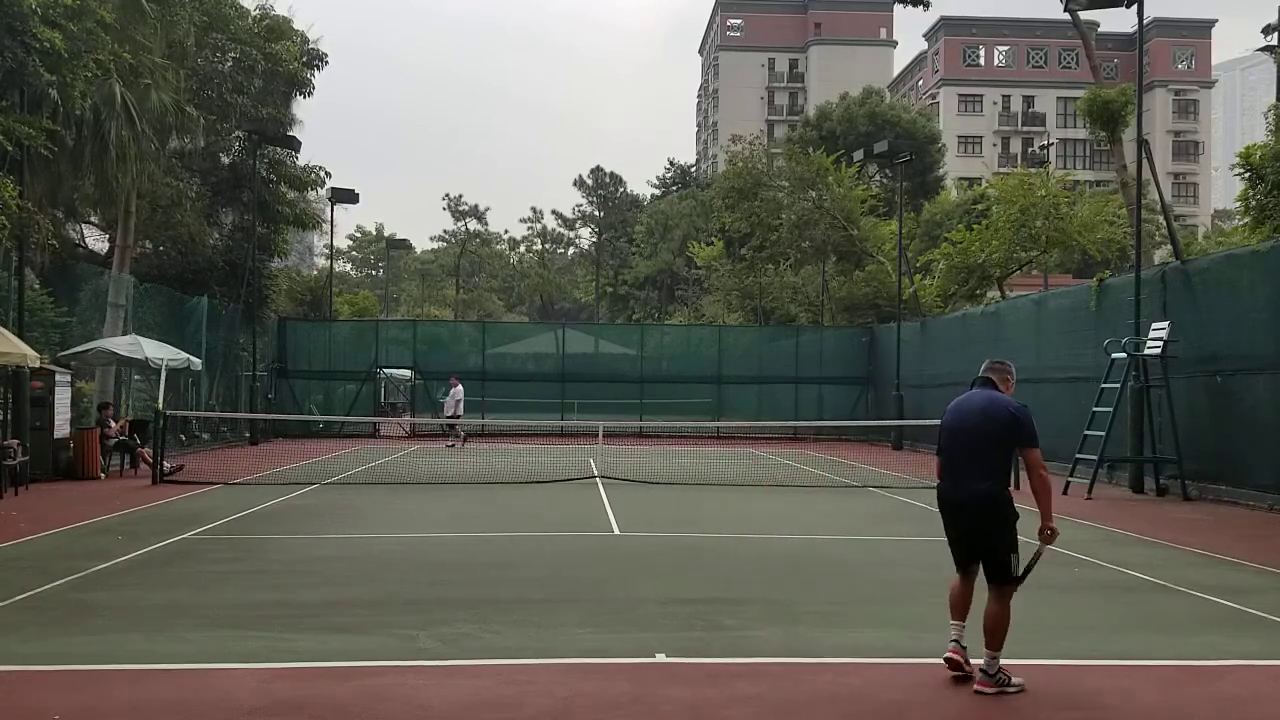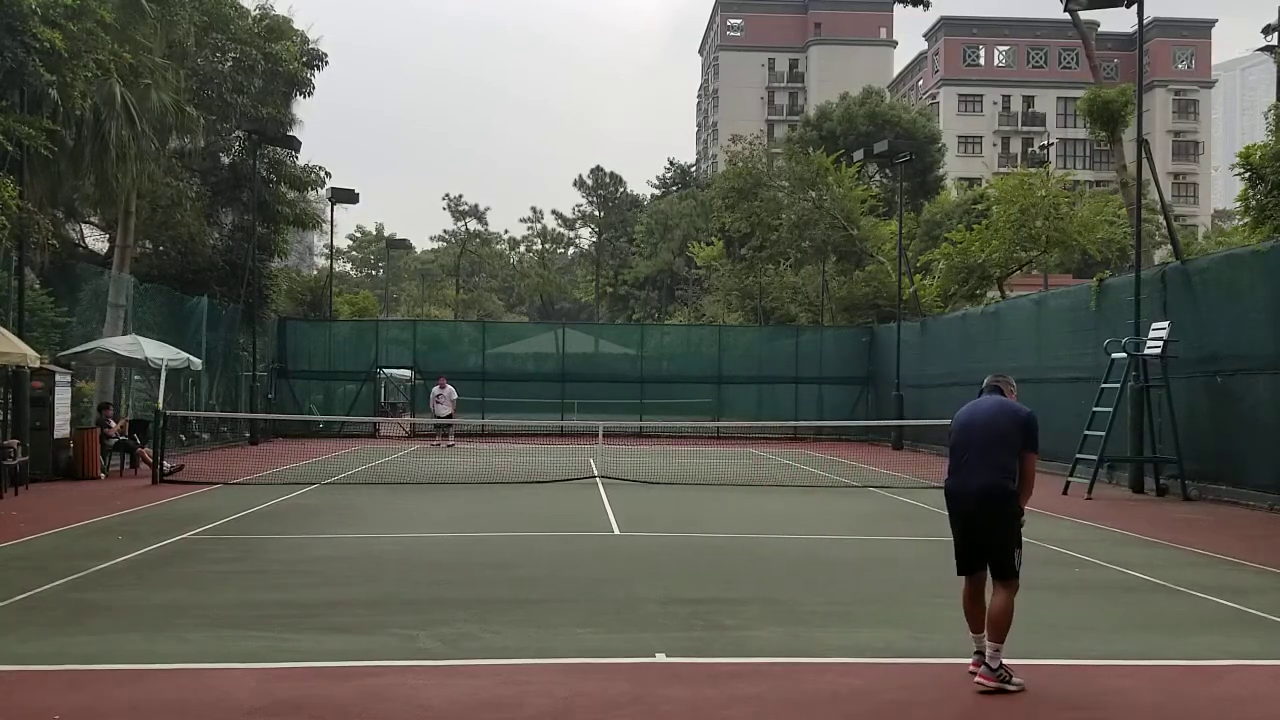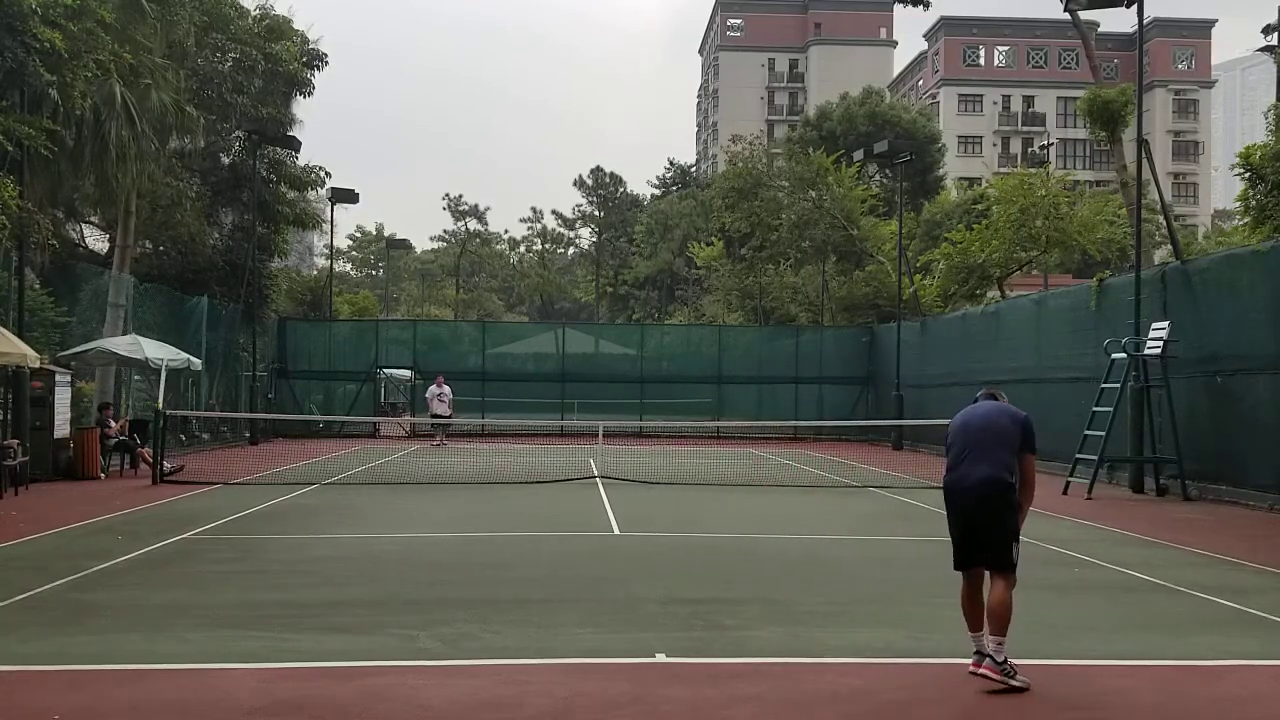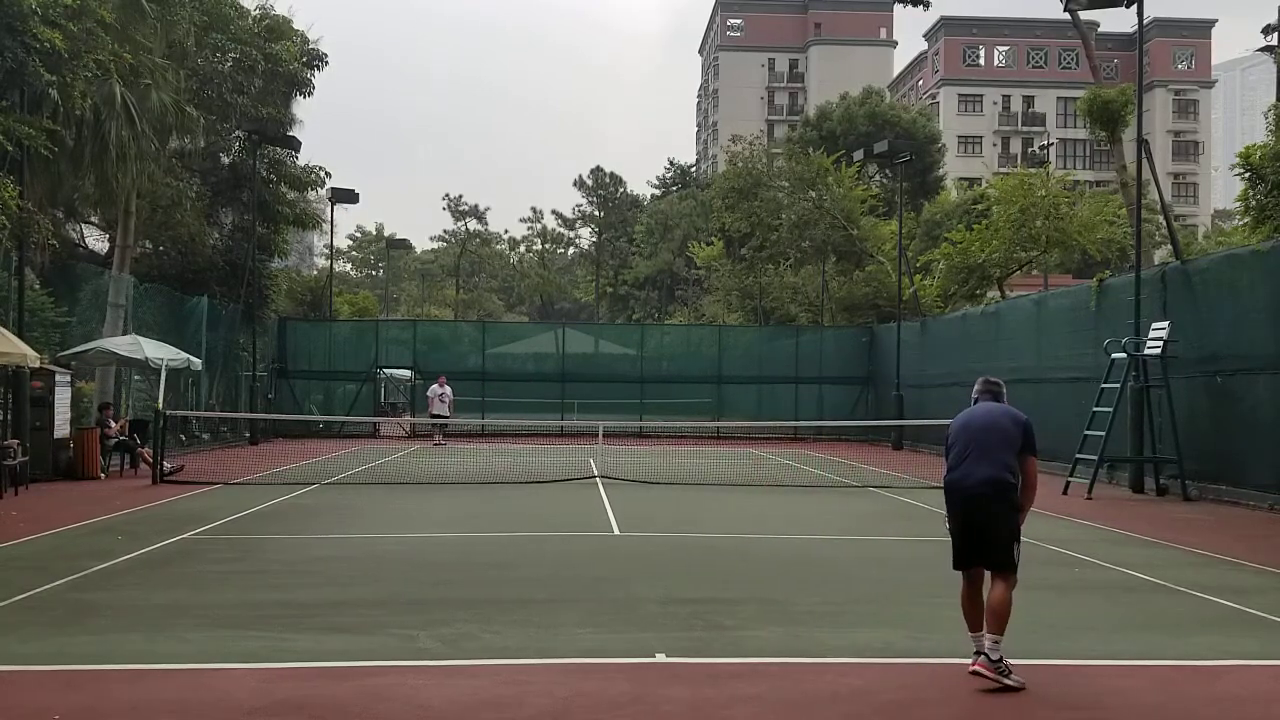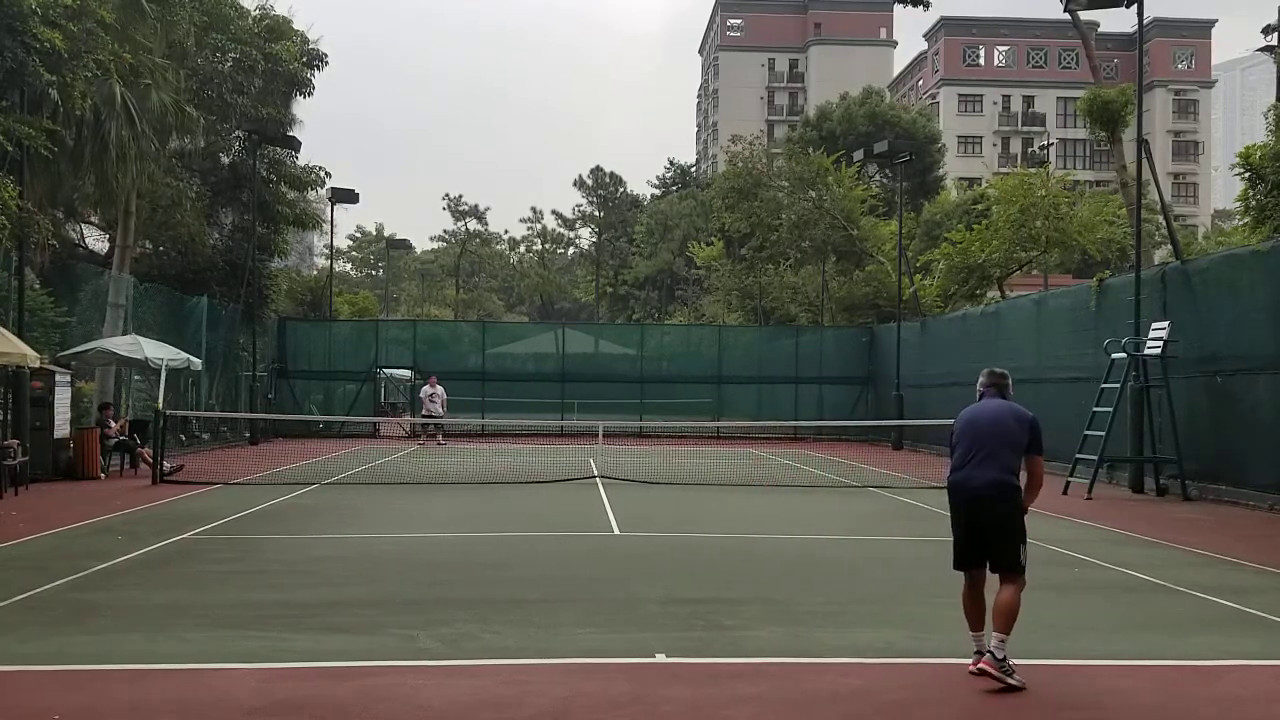
dt=0.5s
person 1, frame 1
left shoulder: (953, 407)
right shoulder: (1015, 410)
right elbow: (1037, 471)
right wrist: (1046, 519)
left hip: (951, 503)
right hip: (990, 504)
left knee: (965, 573)
right knee: (1001, 588)
left ankle: (956, 644)
right ankle: (990, 672)
person 1, frame 2
left shoulder: (962, 413)
right shoulder: (1023, 414)
right elbow: (1027, 476)
right wrist: (1017, 508)
left hip: (958, 498)
right hip: (996, 498)
left knee: (973, 579)
right knee: (1005, 583)
left ankle: (981, 654)
right ankle: (992, 667)
person 1, frame 3
left shoulder: (959, 418)
right shoulder: (1019, 417)
right elbow: (1028, 481)
right wrist: (1018, 520)
left hip: (956, 493)
right hip: (996, 493)
left knee: (971, 576)
right knee: (1002, 576)
left ankle: (980, 652)
right ankle: (996, 659)
person 1, frame 4
left shoulder: (959, 420)
right shoulder: (1019, 419)
right elbow: (1030, 482)
left wrist: (954, 516)
right wrist: (1017, 520)
left hip: (958, 494)
right hip: (997, 494)
left knee: (971, 576)
right knee: (1003, 577)
left ankle: (980, 652)
right ankle: (992, 657)
person 1, frame 5
left shoulder: (963, 416)
right shoulder: (1026, 418)
right elbow: (1036, 481)
right wrist: (1019, 507)
left hip: (961, 495)
right hip: (1001, 496)
left knee: (973, 577)
right knee: (1011, 579)
left ankle: (980, 652)
right ankle: (996, 654)
